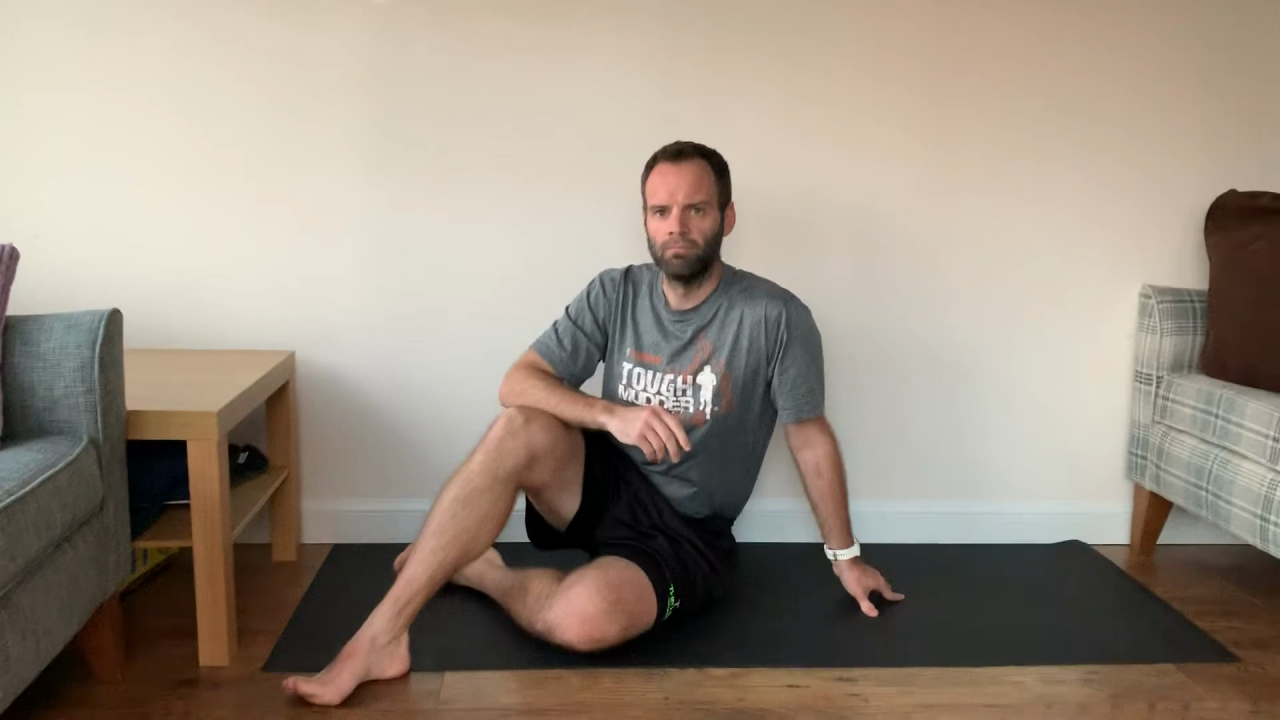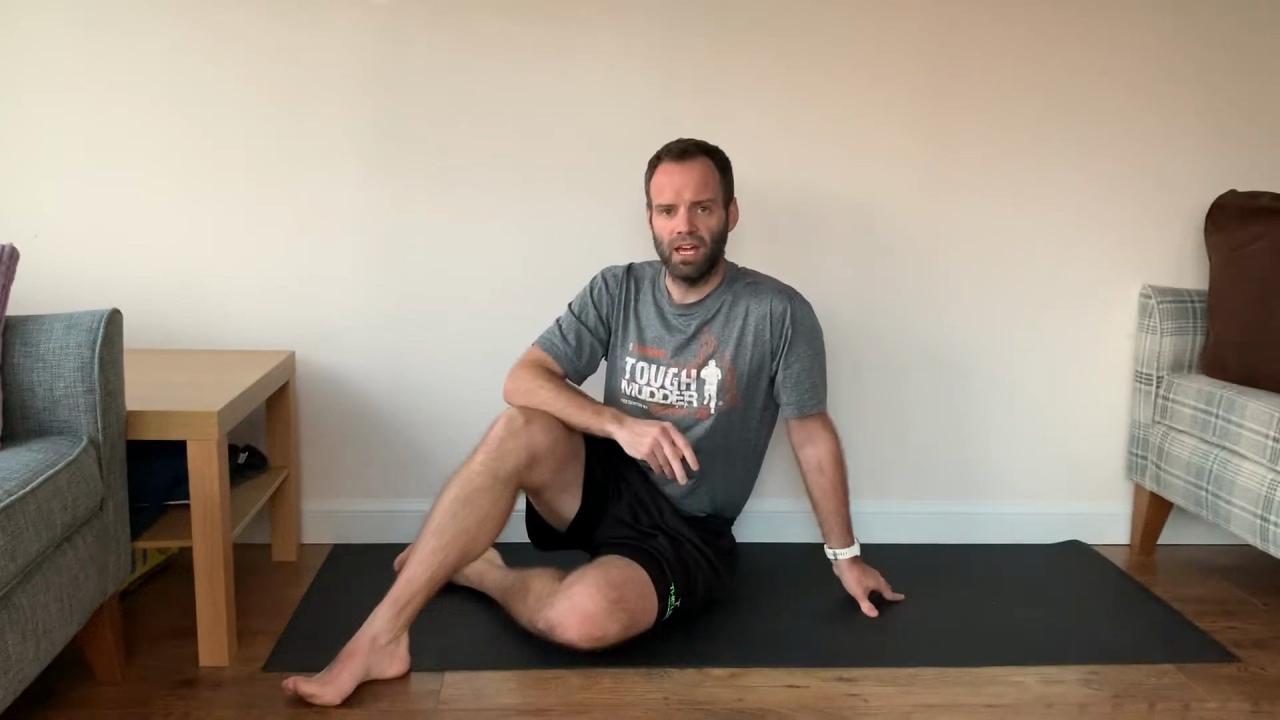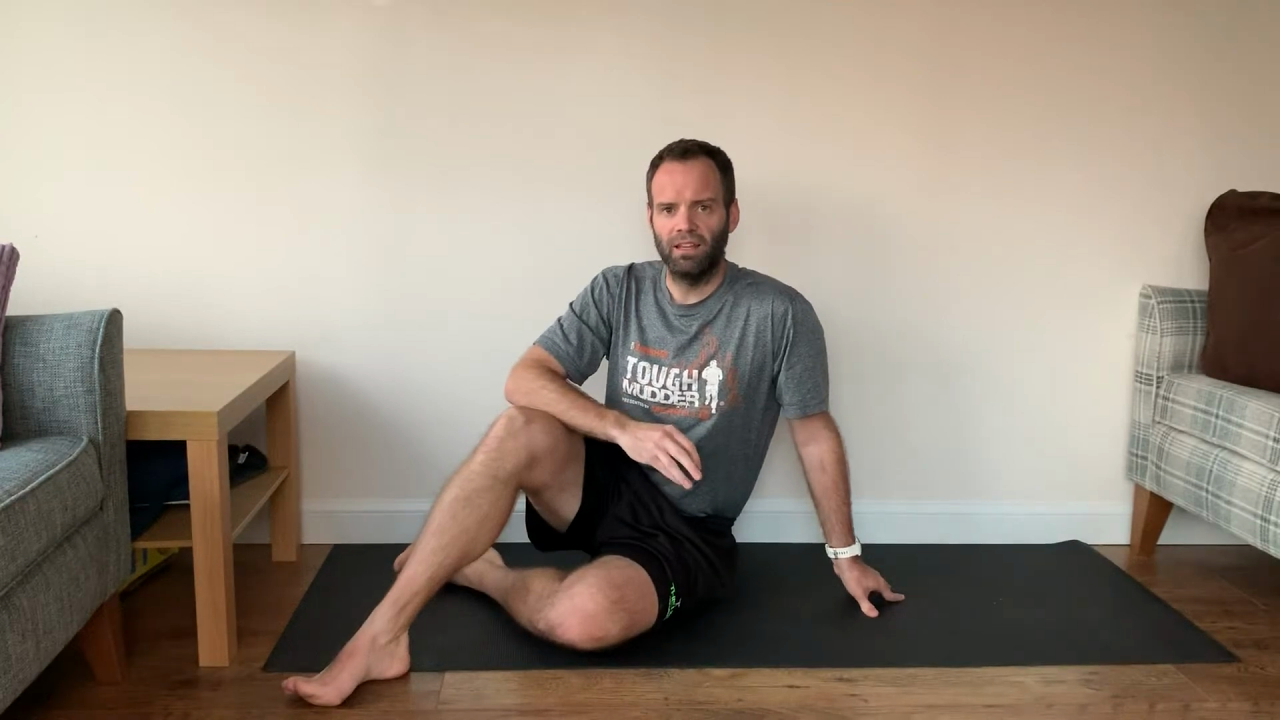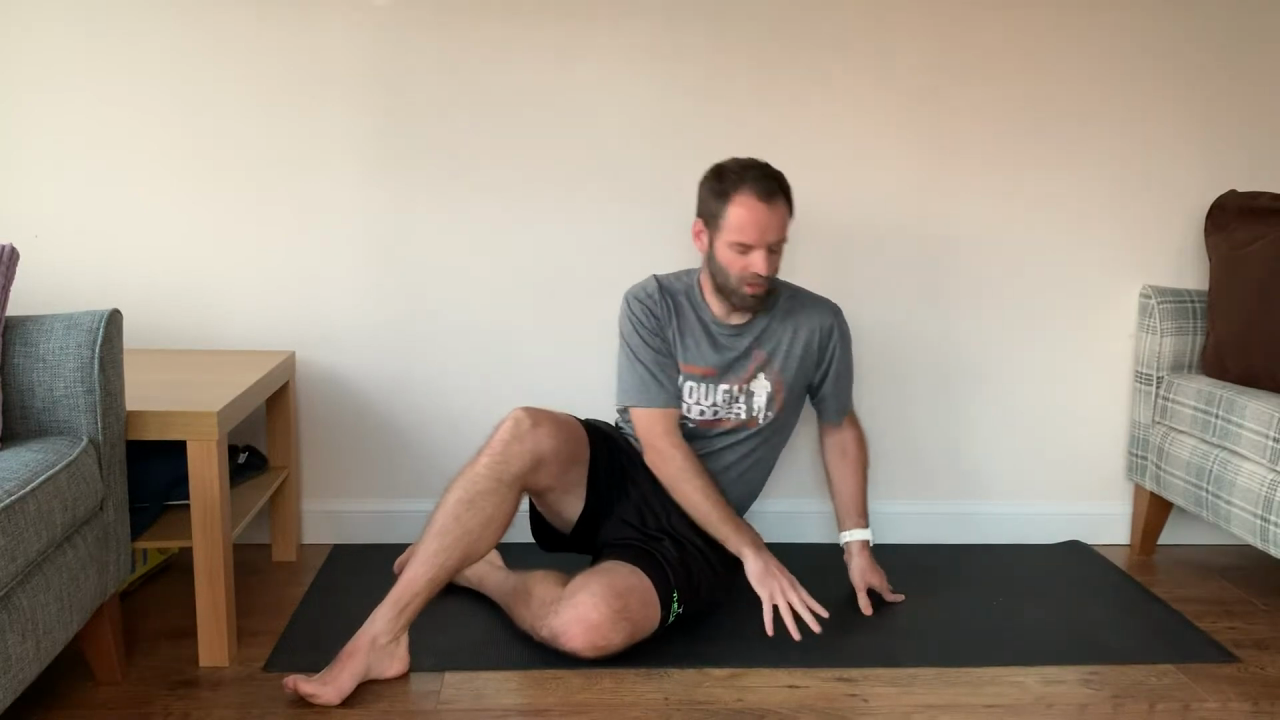
dt=0.5s
person 1, frame 1
left shoulder: (775, 318)
right shoulder: (613, 294)
left elbow: (810, 437)
right elbow: (517, 384)
left wrist: (844, 556)
right wrist: (611, 414)
left hip: (684, 533)
right hip: (605, 484)
left knee: (581, 621)
right knee: (518, 428)
left ankle: (479, 570)
right ankle: (380, 636)
person 1, frame 2
left shoulder: (778, 314)
right shoulder: (615, 290)
left elbow: (812, 434)
right elbow: (523, 380)
left wrist: (845, 555)
right wrist: (619, 423)
left hip: (685, 531)
right hip: (605, 482)
left knee: (582, 618)
right knee: (519, 430)
left ankle: (476, 568)
right ankle: (381, 636)
person 1, frame 3
left shoulder: (780, 314)
right shoulder: (617, 290)
left elbow: (815, 433)
right elbow: (526, 380)
left wrist: (845, 555)
right wrist: (630, 432)
left hip: (686, 530)
right hip: (607, 481)
left knee: (582, 618)
right knee: (519, 430)
left ankle: (479, 571)
right ankle: (381, 637)
person 1, frame 4
left shoulder: (817, 326)
right shoulder: (652, 303)
left elbow: (840, 430)
right elbow: (661, 446)
left wrist: (856, 543)
right wrist: (754, 553)
left hip: (689, 538)
right hip: (620, 477)
left knee: (585, 627)
right knee: (526, 433)
left ankle: (479, 572)
right ankle: (381, 634)
